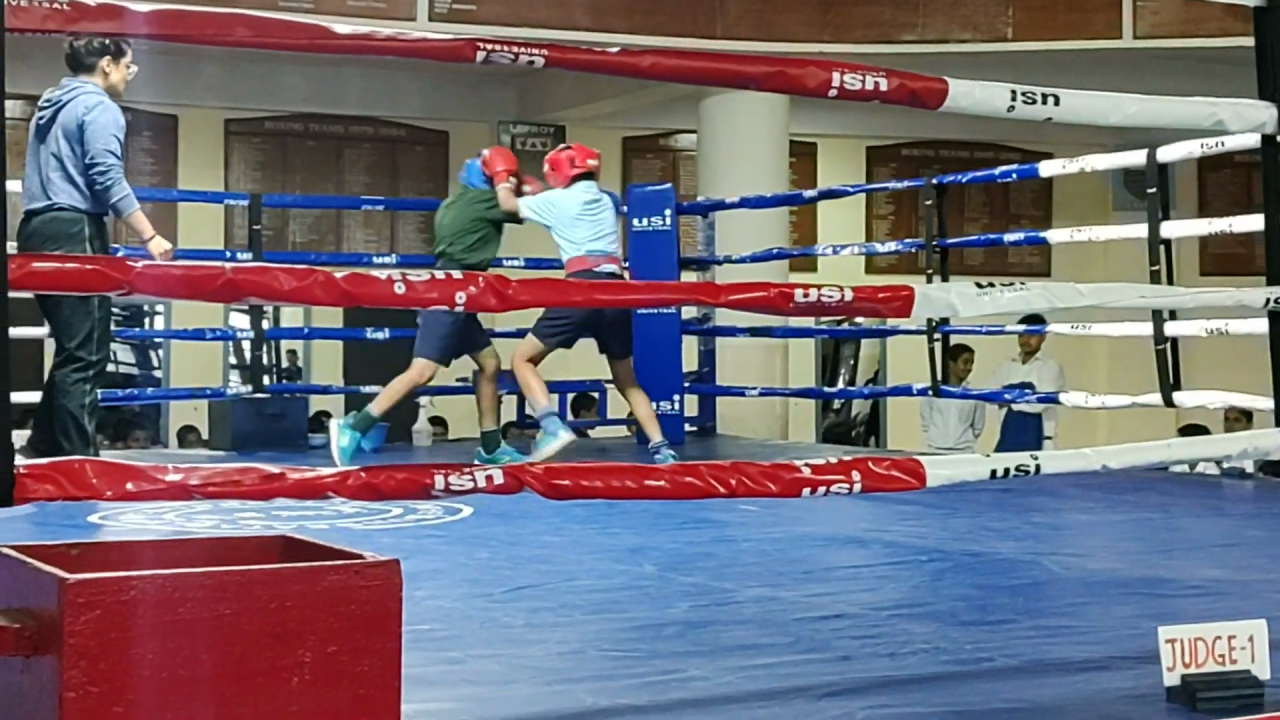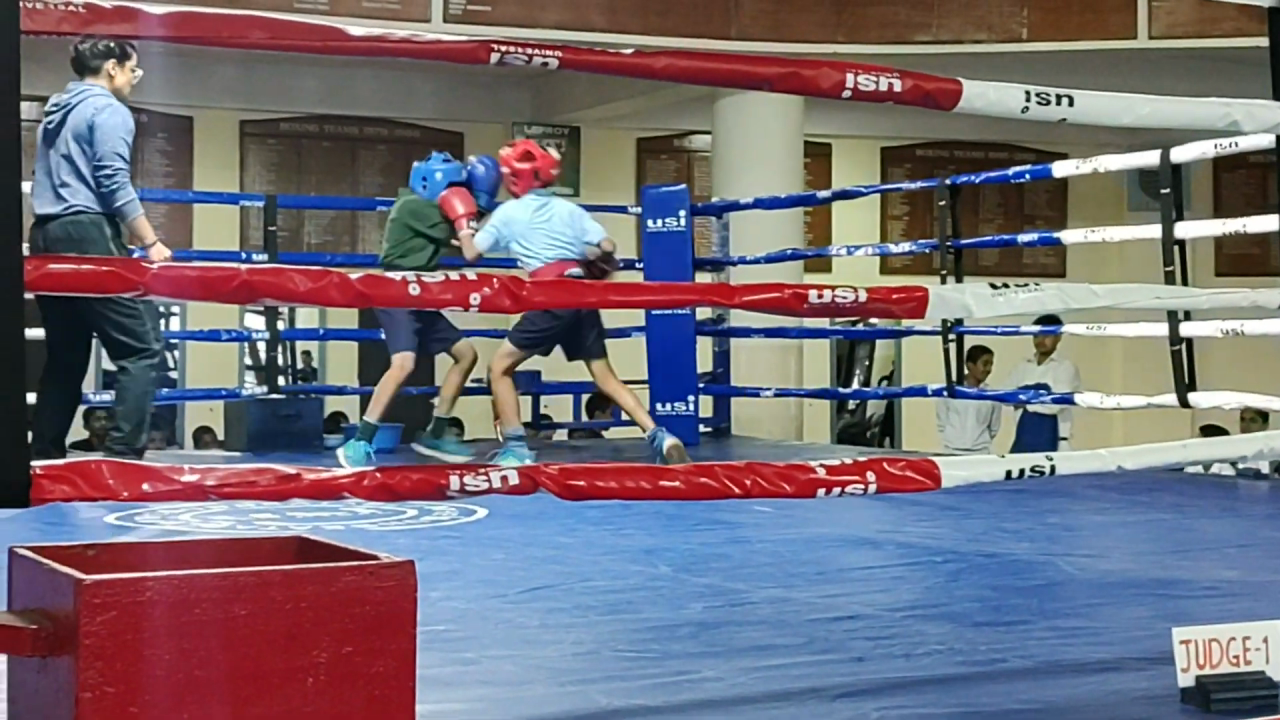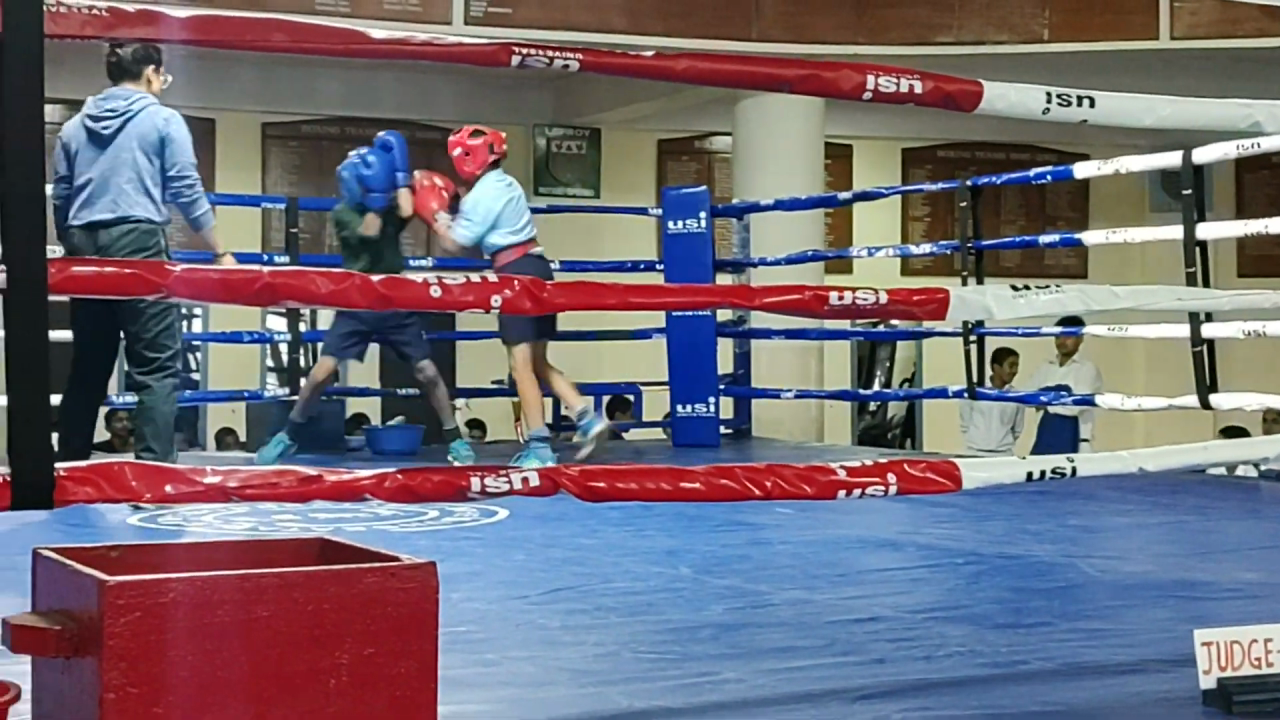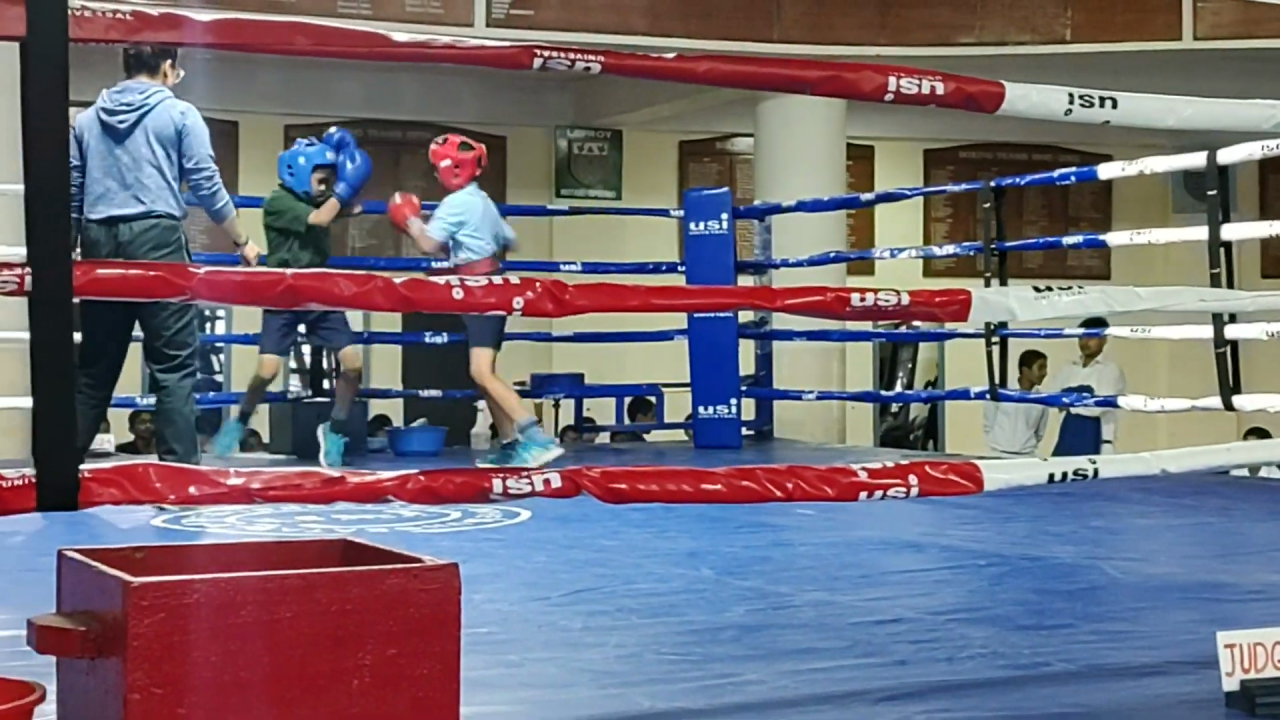
dt=0.3s
person 1, frame 1
left shoulder: (49, 107)
right shoulder: (100, 108)
right elbow: (107, 180)
right wrist: (150, 237)
left hip: (38, 232)
right hip: (73, 234)
left knee: (72, 353)
right knee: (84, 357)
left ankle: (42, 451)
person 1, frame 2
left shoulder: (51, 115)
right shoulder: (110, 112)
left elbow: (43, 182)
right elbow: (115, 185)
right wrist: (152, 243)
left hip: (46, 239)
right hip: (88, 237)
left knee: (64, 360)
right knee: (140, 350)
left ankle: (43, 462)
right ankle: (124, 458)
person 1, frame 3
left shoulder: (75, 126)
right shoulder: (164, 121)
left elbow: (59, 198)
right elbow: (188, 193)
left wrist: (74, 248)
right wrist: (221, 253)
left hip: (85, 247)
right hip: (137, 245)
left knee: (89, 364)
right knee: (157, 368)
left ankle: (70, 463)
person 1, frame 4
left shoulder: (88, 119)
right shoulder: (180, 115)
left elbow: (73, 193)
right elbow: (206, 186)
left wrist: (72, 248)
right wrist: (244, 241)
left hip: (100, 243)
right hip: (156, 240)
left knee: (95, 364)
right knee: (174, 364)
person 2, frame 1
left shoulder: (558, 199)
right shoulder: (605, 201)
left elbow: (510, 205)
left wrist: (502, 179)
right wrist: (534, 191)
left knee: (522, 360)
right knee: (626, 381)
left ankle: (553, 427)
right ankle: (663, 452)
person 2, frame 2
left shoulder: (507, 214)
right shoulder: (567, 208)
left elbow: (471, 254)
right elbow: (607, 246)
left wrist: (463, 226)
right wrist: (602, 263)
left knee: (500, 368)
right knee: (607, 380)
left ankle: (515, 448)
right ankle: (659, 437)
person 2, frame 3
left shoulder: (483, 196)
right shoulder: (505, 184)
left elbow: (453, 245)
left wrist: (436, 215)
left hip: (518, 274)
right hip: (535, 271)
left knee: (522, 367)
right knee: (536, 363)
left ankle: (539, 448)
right ankle: (587, 418)
person 2, frame 4
left shoulder: (458, 204)
right shoulder: (480, 202)
left elbow: (428, 245)
right elbow: (504, 236)
left wrist: (410, 220)
left knee: (483, 374)
right knee: (484, 371)
left ankle: (536, 437)
right ankle: (511, 447)
person 3, frame 1
left shoulder: (453, 205)
right shoulder: (485, 200)
left knee: (490, 364)
right knee: (423, 371)
left ankle: (491, 447)
right ankle: (353, 428)
person 3, frame 2
left shoulder: (430, 210)
right shoulder: (412, 207)
right elbow: (455, 236)
left knee: (466, 357)
right knee: (403, 366)
left ankle: (438, 434)
right ankle: (358, 444)
person 3, frame 3
left shoulder: (392, 204)
right shoulder: (344, 213)
left elbow: (406, 213)
right elbow: (369, 232)
left wrist: (399, 174)
right wrist: (379, 196)
left hip: (396, 305)
left knee: (428, 372)
right knee: (322, 372)
left ankle: (454, 442)
right ankle: (290, 435)
person 3, frame 4
left shoulder: (316, 200)
right shoulder: (276, 202)
left elbow: (351, 207)
right elbow: (320, 219)
left wrist: (346, 157)
right wrist: (346, 185)
left knee: (352, 363)
right knee: (267, 370)
left ankle: (334, 431)
right ankle: (238, 423)
